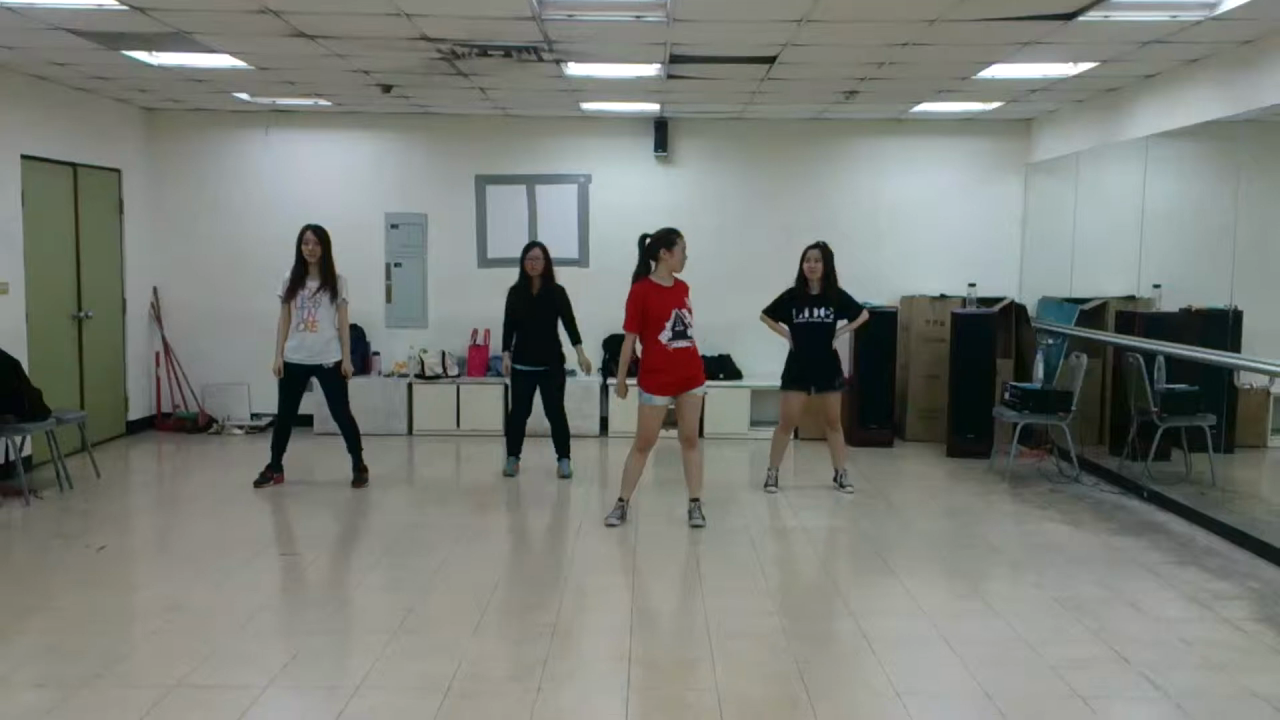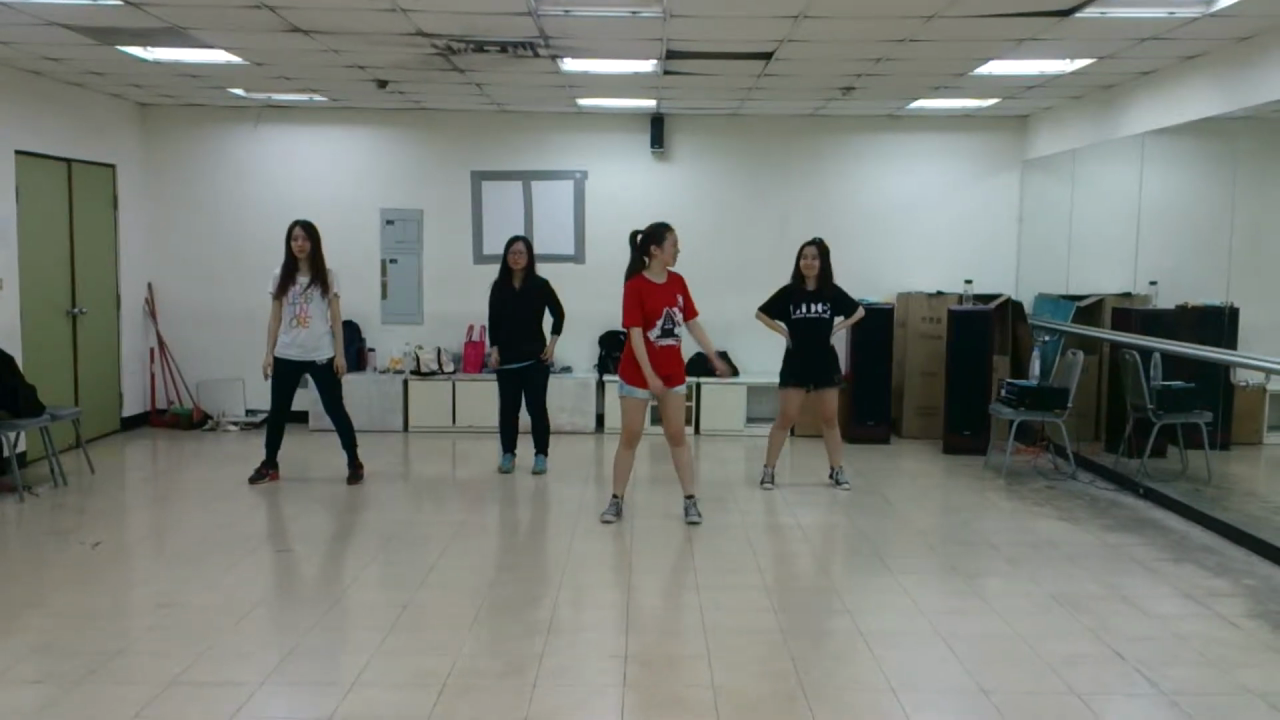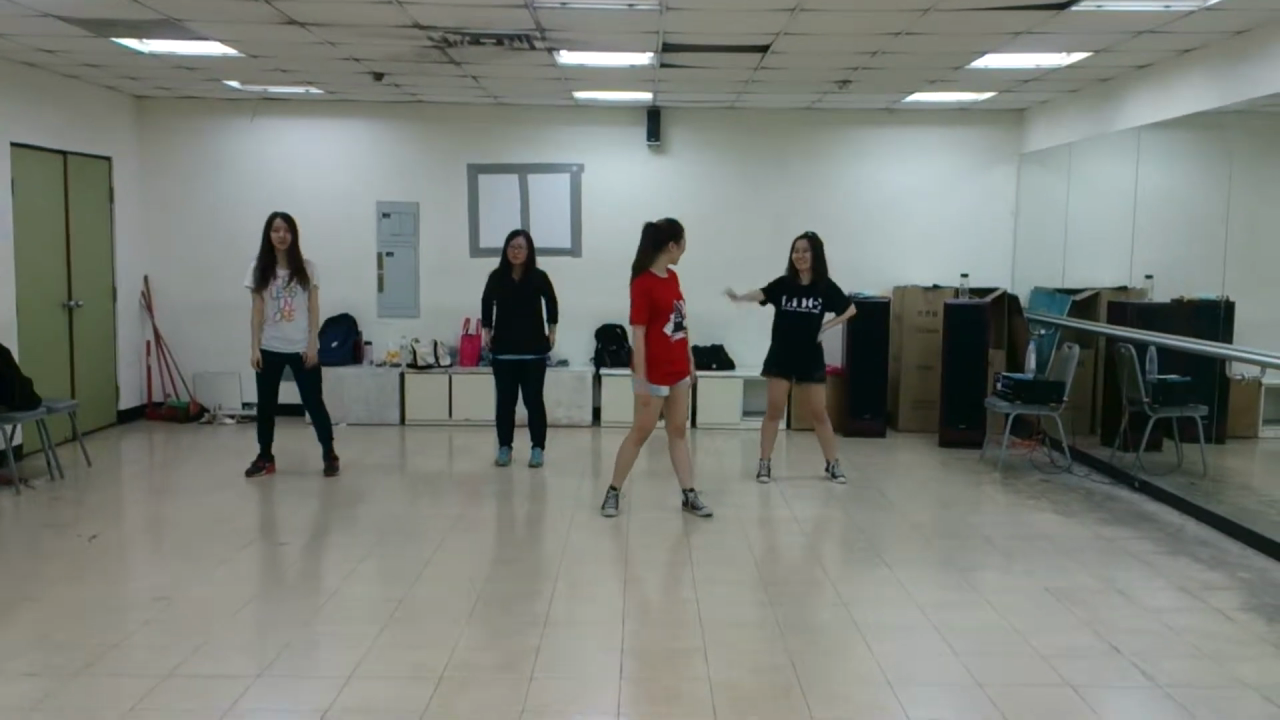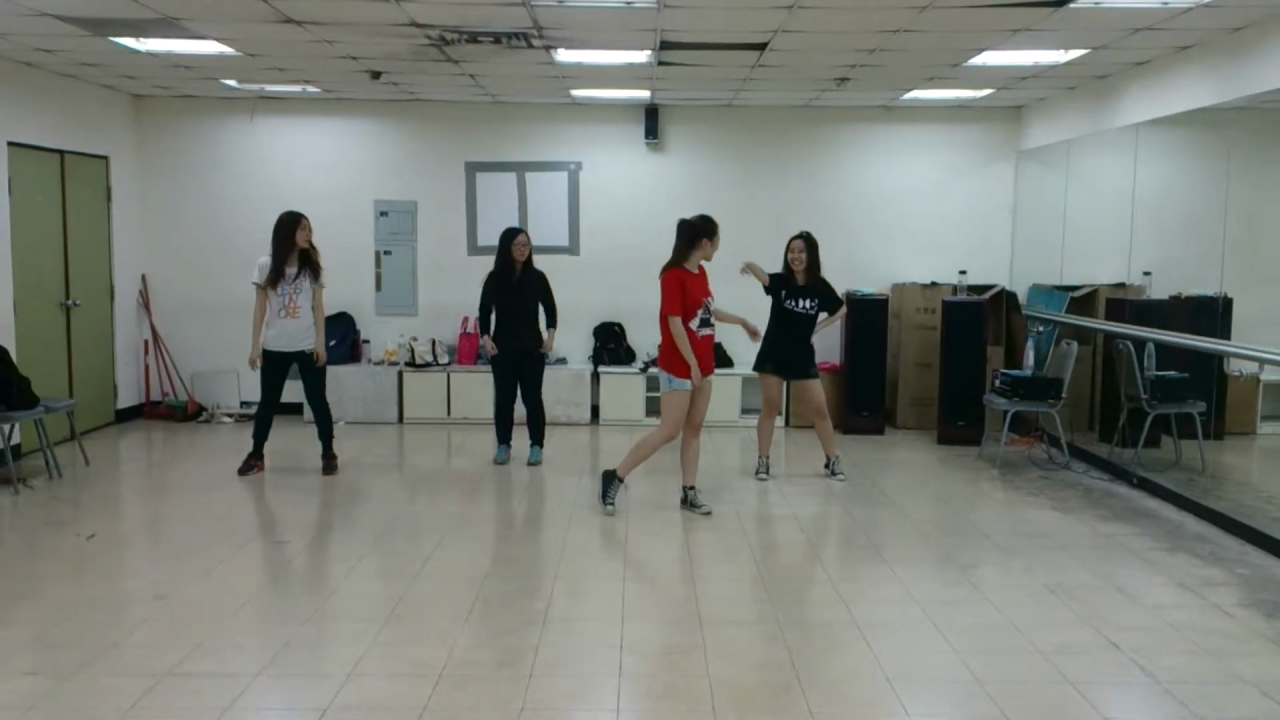
dt=0.7s
person 1, frame 1
left shoulder: (682, 288)
right shoulder: (641, 291)
right elbow: (630, 338)
right wrist: (621, 379)
left hip: (691, 377)
right hip: (655, 380)
left knee: (690, 440)
right knee: (643, 443)
left ankle: (695, 504)
right ankle: (622, 504)
person 1, frame 2
left shoulder: (678, 282)
right shoulder: (635, 286)
left elbow: (692, 323)
right elbow: (635, 334)
left wrist: (714, 358)
right wrist: (650, 376)
left hip: (673, 373)
right hip: (637, 375)
left knee: (677, 437)
right knee: (630, 438)
left ankle: (690, 500)
right ankle: (616, 500)
person 1, frame 3
left shoulder: (672, 277)
right shoulder: (643, 283)
right elbow: (639, 334)
left wrist: (689, 361)
right wrist: (640, 379)
left hip: (679, 369)
right hip: (653, 371)
left knee: (678, 431)
right knee: (640, 433)
left ankle: (689, 494)
right ankle: (613, 492)
person 1, frame 4
left shoulder: (701, 272)
right shoulder: (674, 276)
right elbow: (675, 325)
left wrist: (742, 322)
right wrist: (693, 366)
left hip: (702, 364)
right hip: (678, 366)
left knee: (693, 429)
right knee: (669, 430)
left ankle: (689, 492)
right ankle: (614, 477)
person 2, frame 1
left shoulder: (336, 281)
right shoulder: (291, 280)
left elbow: (343, 322)
right elbow: (284, 321)
left wrist: (347, 358)
right wrist: (278, 355)
left hip: (329, 360)
right hip: (295, 359)
left knee: (341, 413)
right knee: (285, 414)
left ankle: (359, 467)
right ankle: (274, 468)
person 2, frame 2
left shoulder: (327, 276)
right shoulder: (281, 276)
left elbow: (335, 317)
right elbow: (275, 318)
left wrist: (340, 354)
right wrist: (269, 353)
left hip: (321, 355)
right hip: (287, 355)
left knee: (335, 409)
right knee: (278, 410)
left ankle: (354, 463)
right ankle: (270, 465)
person 2, frame 3
left shoulder: (306, 267)
right shoulder: (259, 268)
left elbow: (313, 309)
right elbow: (256, 311)
left wrist: (312, 344)
right wrist: (254, 347)
left hip: (302, 348)
right hip: (270, 349)
left knee: (313, 402)
right knee: (266, 404)
left ankle: (329, 456)
right ankle: (265, 457)
person 2, frame 4
left shoulder: (313, 266)
right shoulder: (266, 265)
left elbow: (318, 307)
right elbow: (260, 308)
left wrist: (320, 343)
right wrist: (255, 345)
left hip: (307, 345)
right hip: (275, 347)
left knee: (317, 400)
right knee: (268, 402)
left ankle: (328, 455)
right ankle: (256, 456)
person 3, frame 1
left shoulder: (836, 295)
right shoulder: (793, 296)
left elbow: (863, 315)
right elbow: (766, 316)
left wrist: (840, 333)
right wrist: (787, 334)
left hip: (828, 366)
right hip: (797, 367)
left knee: (833, 423)
right knee: (787, 422)
left ankle: (840, 474)
right ankle: (772, 472)
person 3, frame 2
left shoulder: (832, 292)
right shoulder: (789, 292)
left elbow: (859, 312)
right elbow: (761, 314)
left wrist: (836, 329)
right wrist: (784, 331)
left hip: (825, 363)
right hip: (796, 364)
left knee: (830, 420)
right knee: (785, 420)
left ankle: (837, 470)
right ankle: (769, 469)
person 3, frame 3
left shoulder: (826, 287)
right shoulder: (783, 284)
left elbow: (850, 310)
right elbow: (759, 295)
left wrist: (826, 327)
right wrist: (738, 296)
left hip: (811, 359)
right hip: (780, 358)
left knee: (820, 414)
right knee: (774, 411)
left ankle: (833, 464)
right ankle: (764, 463)
person 3, frame 4
left shoulder: (820, 286)
right shoulder: (780, 282)
left elbow: (841, 310)
right elbow: (764, 278)
left wrist: (819, 327)
right wrist: (750, 267)
left hip: (802, 356)
right hip: (774, 354)
left knee: (820, 409)
right knee: (770, 408)
left ankle: (833, 460)
right ankle: (763, 460)
person 4, frame 1
left shoulder: (556, 292)
right shoulder: (516, 292)
left elbow: (569, 323)
right elbow: (509, 326)
left wrist: (581, 353)
right wrist: (505, 355)
left hip: (551, 363)
right hip: (522, 363)
left knee: (555, 412)
right knee: (518, 412)
left ankle: (563, 459)
right ankle: (512, 458)
person 4, frame 2
left shoulder: (540, 285)
right shoulder: (499, 286)
left elbow: (558, 314)
right elbow: (493, 320)
left wrist: (552, 343)
right wrist: (493, 350)
left hip: (535, 358)
right hip: (507, 358)
left knee: (537, 407)
right knee: (508, 407)
left ankle: (541, 455)
right ankle: (508, 455)
person 4, frame 3
left shoulder: (539, 277)
right shoulder: (497, 277)
left elbow: (551, 304)
right elbow: (487, 304)
left wrist: (552, 332)
right wrist: (486, 331)
left hip: (534, 350)
right hip: (503, 351)
left knee: (533, 400)
right knee: (505, 400)
left ankle: (538, 448)
right ankle: (504, 447)
person 4, frame 4
left shoulder: (537, 277)
right shoulder: (495, 278)
left elbow: (550, 308)
right elbow: (485, 310)
left wrist: (551, 335)
right wrist: (485, 337)
left hip: (532, 349)
right hip: (502, 349)
left knee: (532, 398)
right knee: (504, 398)
left ankle: (537, 446)
right ankle: (503, 446)
